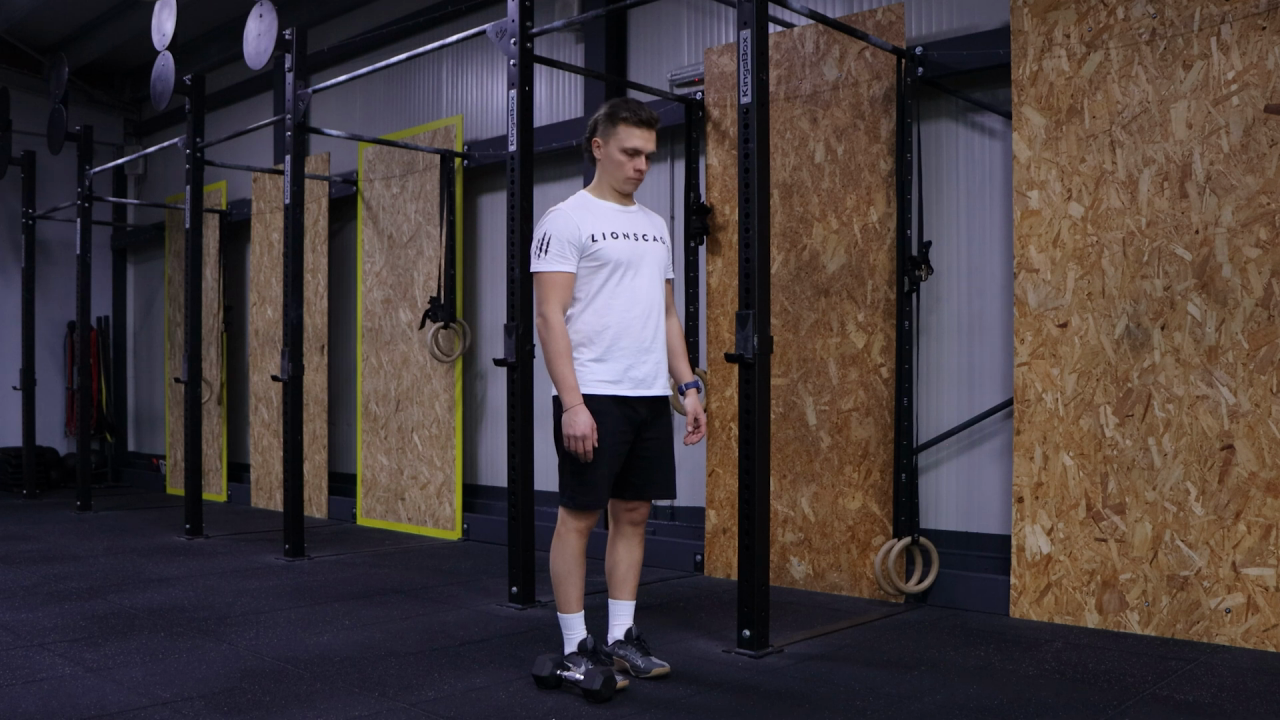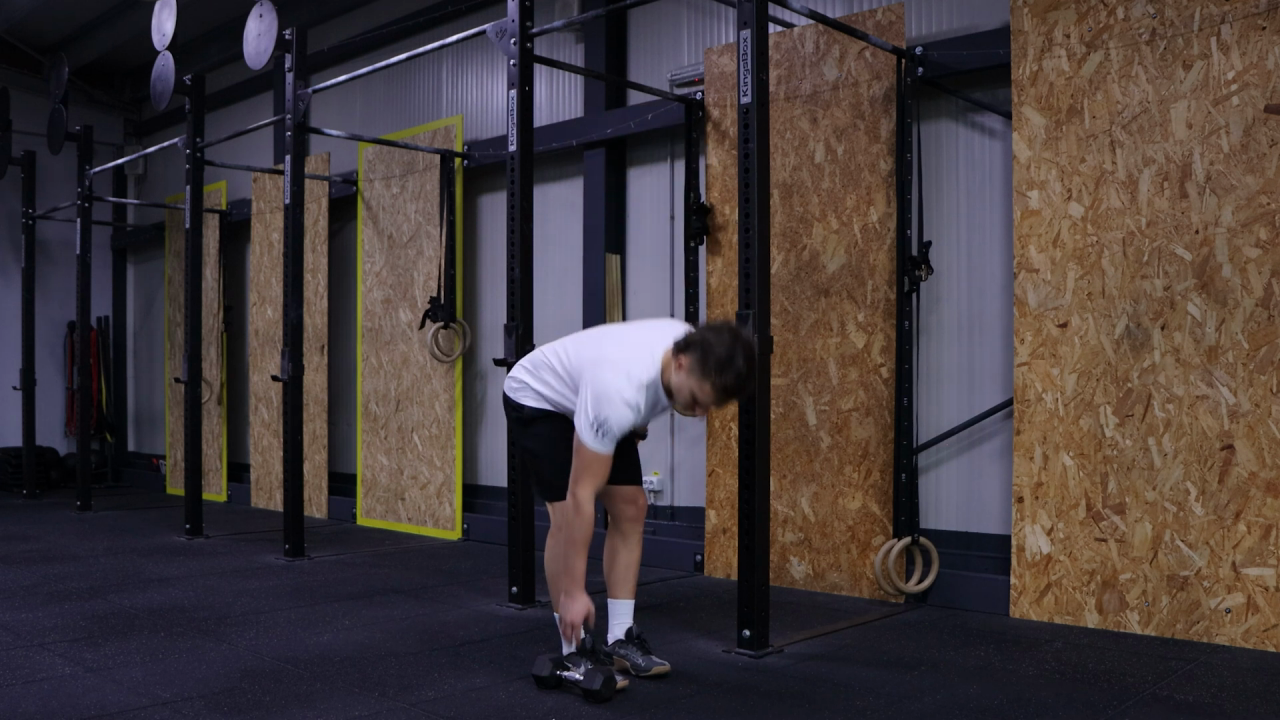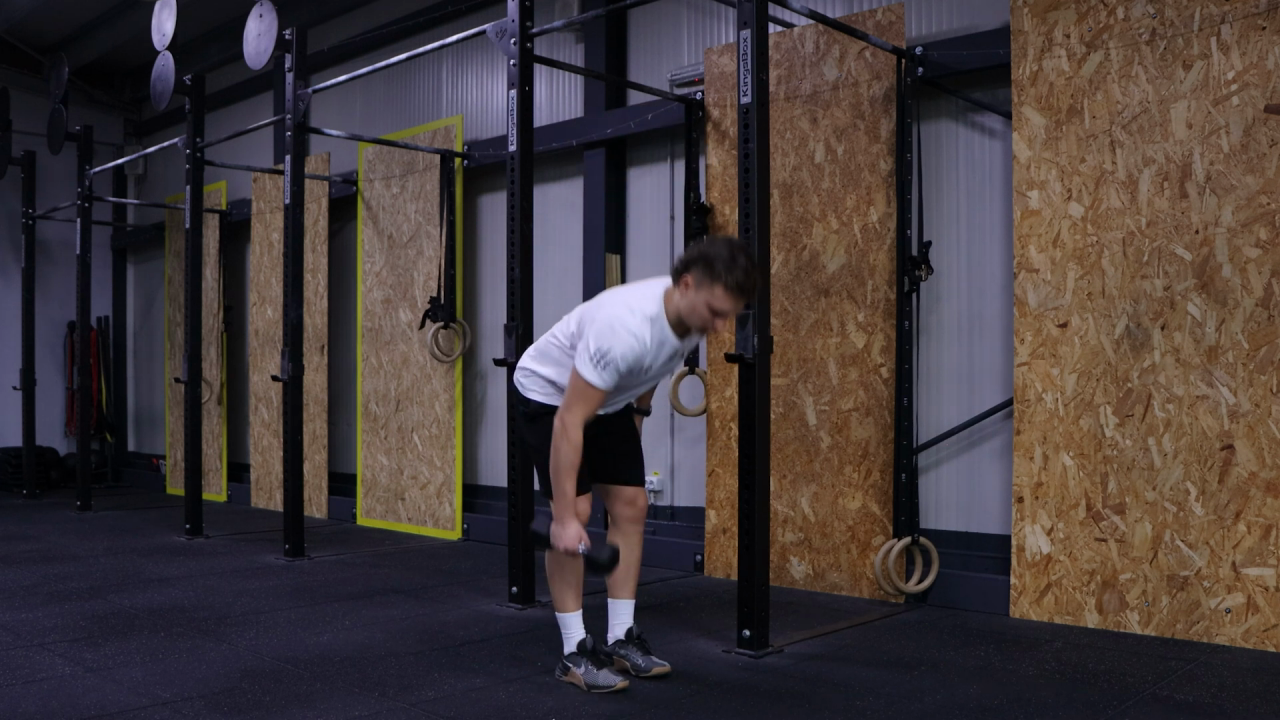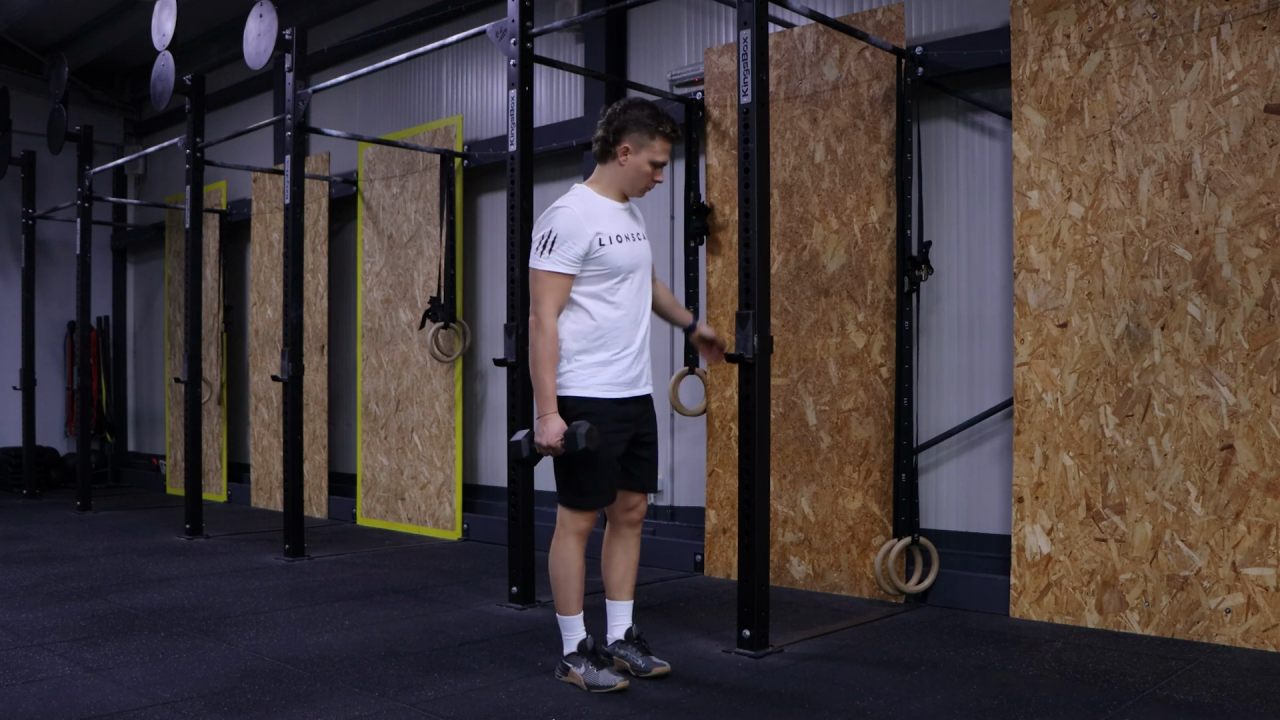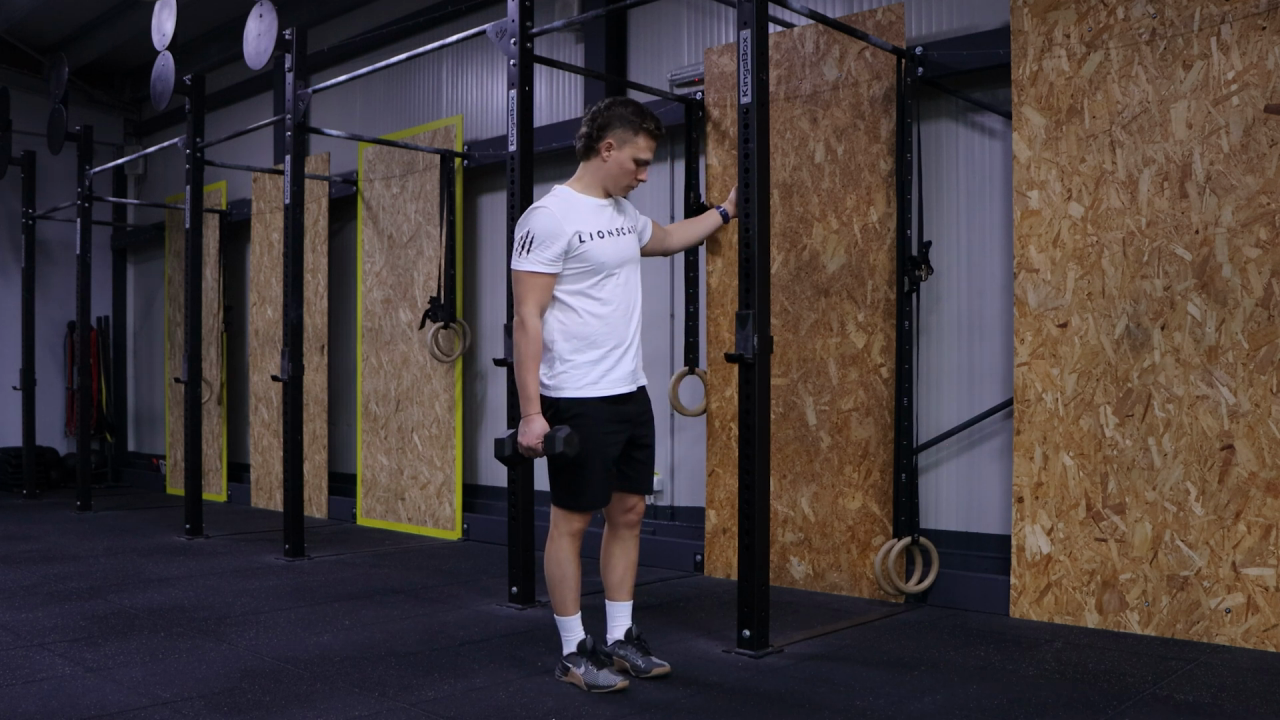
dt=0.7s
person 1, frame 1
left shoulder: (655, 227)
right shoulder: (567, 220)
right elbow: (550, 318)
left wrist: (688, 387)
right wrist: (573, 404)
left hip: (649, 398)
right hip: (592, 399)
left knee: (633, 516)
right knee: (579, 518)
left ankle: (620, 638)
right ankle: (576, 649)
person 1, frame 2
left shoulder: (689, 350)
right shoulder: (618, 392)
right elbow: (581, 497)
left wrist: (639, 431)
right wrist: (574, 593)
right hip: (537, 400)
left knee: (631, 506)
right knee: (565, 512)
left ankle: (620, 638)
right ankle: (573, 649)
person 1, frame 3
left shoulder: (692, 316)
right shoulder: (624, 327)
right elbow: (569, 423)
left wrist: (640, 410)
right wrist: (565, 518)
left hip: (609, 399)
right hip: (546, 394)
left knee: (630, 509)
right knee: (579, 522)
left ankle: (621, 639)
right ankle: (574, 652)
person 1, frame 4
left shoulder: (631, 215)
right shoulder: (570, 216)
right elbow: (543, 318)
left wrist: (690, 324)
right wrist: (547, 410)
left hip: (636, 395)
right hip: (586, 399)
left knee: (630, 514)
right knee: (579, 519)
left ankle: (620, 638)
right ankle: (575, 651)
person 1, frame 5
left shoulder: (621, 213)
right shoulder: (551, 216)
left elbow: (666, 238)
right elbow: (528, 319)
left wrist: (727, 210)
right wrist: (531, 412)
left hip: (630, 393)
right hip: (579, 400)
left knee: (628, 514)
right knee: (571, 522)
left ankle: (619, 638)
right ankle: (574, 651)
